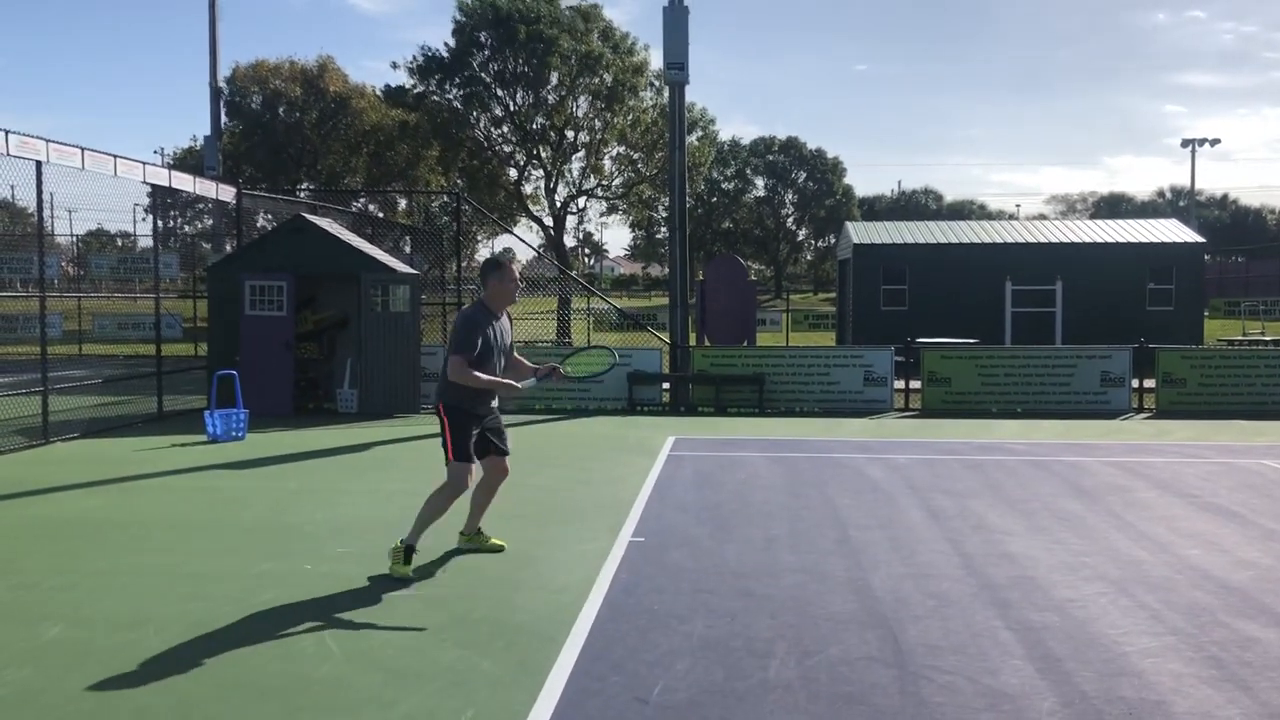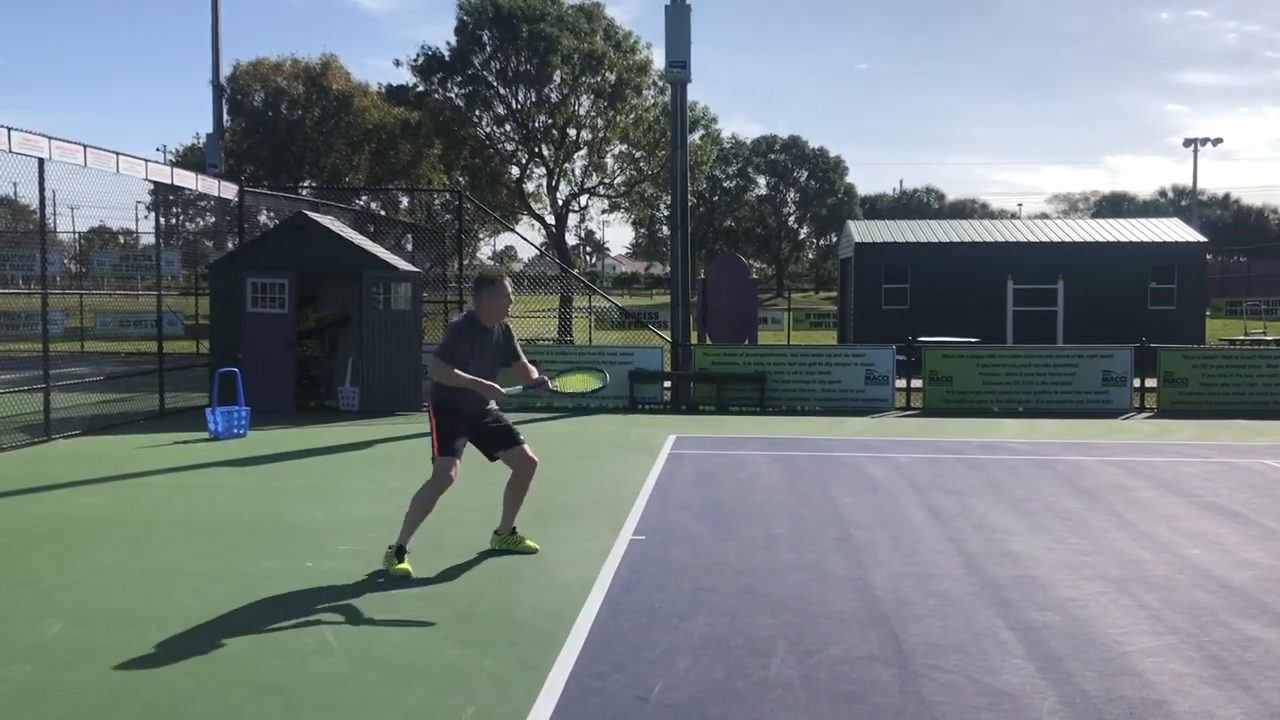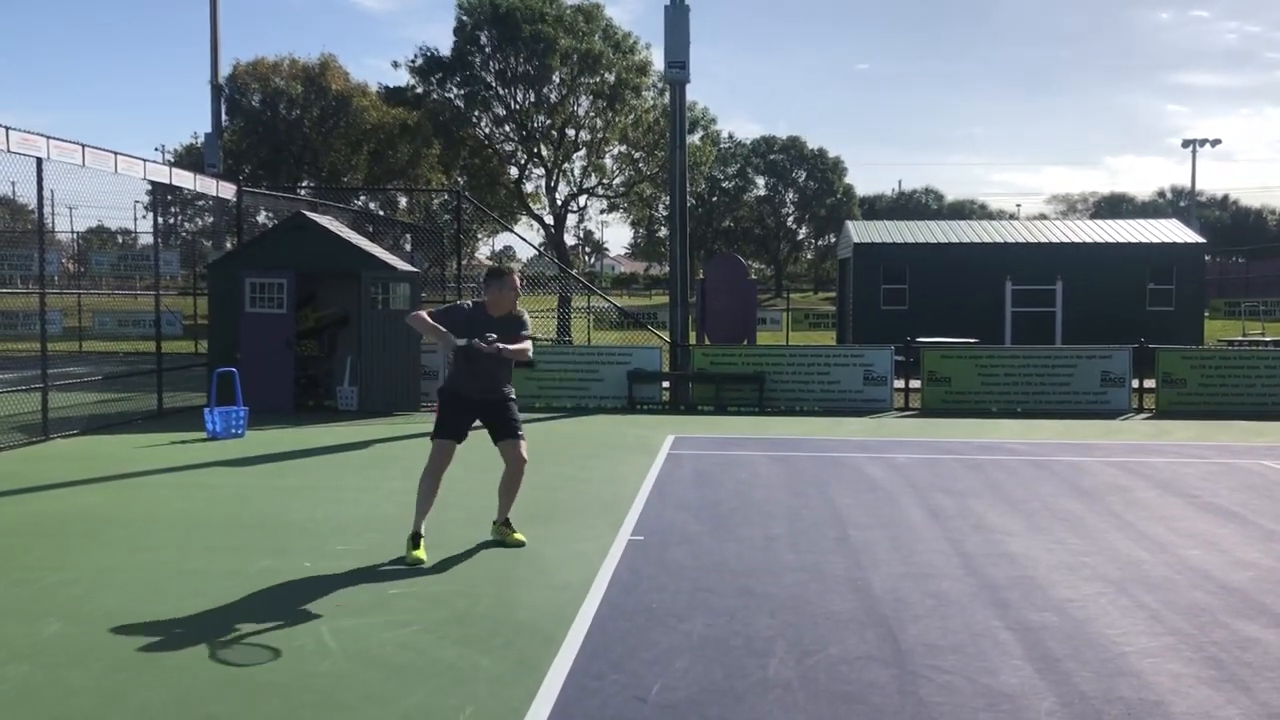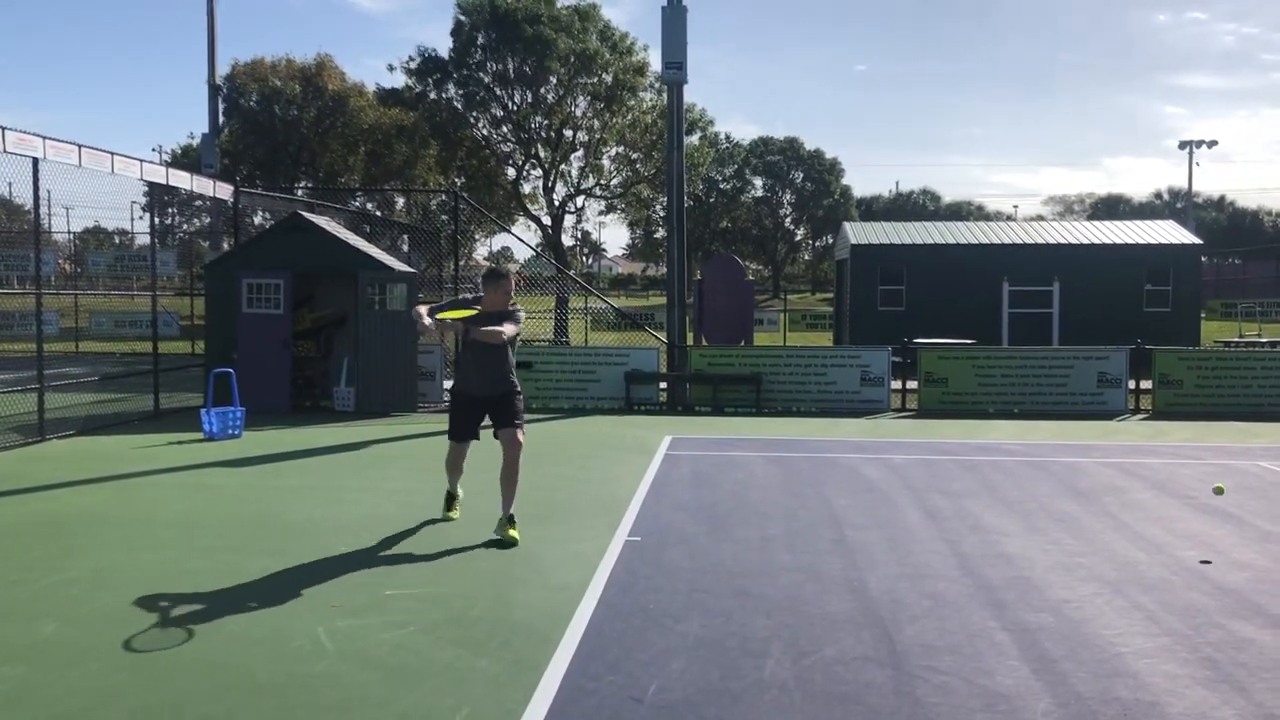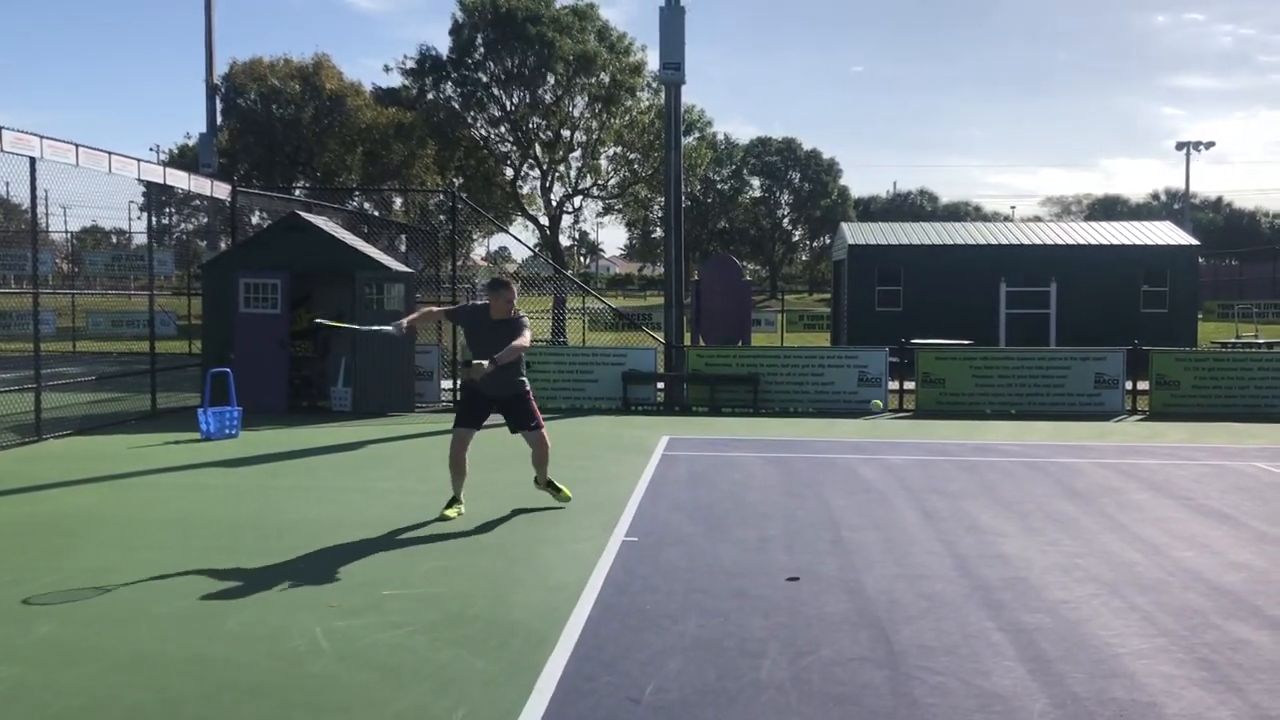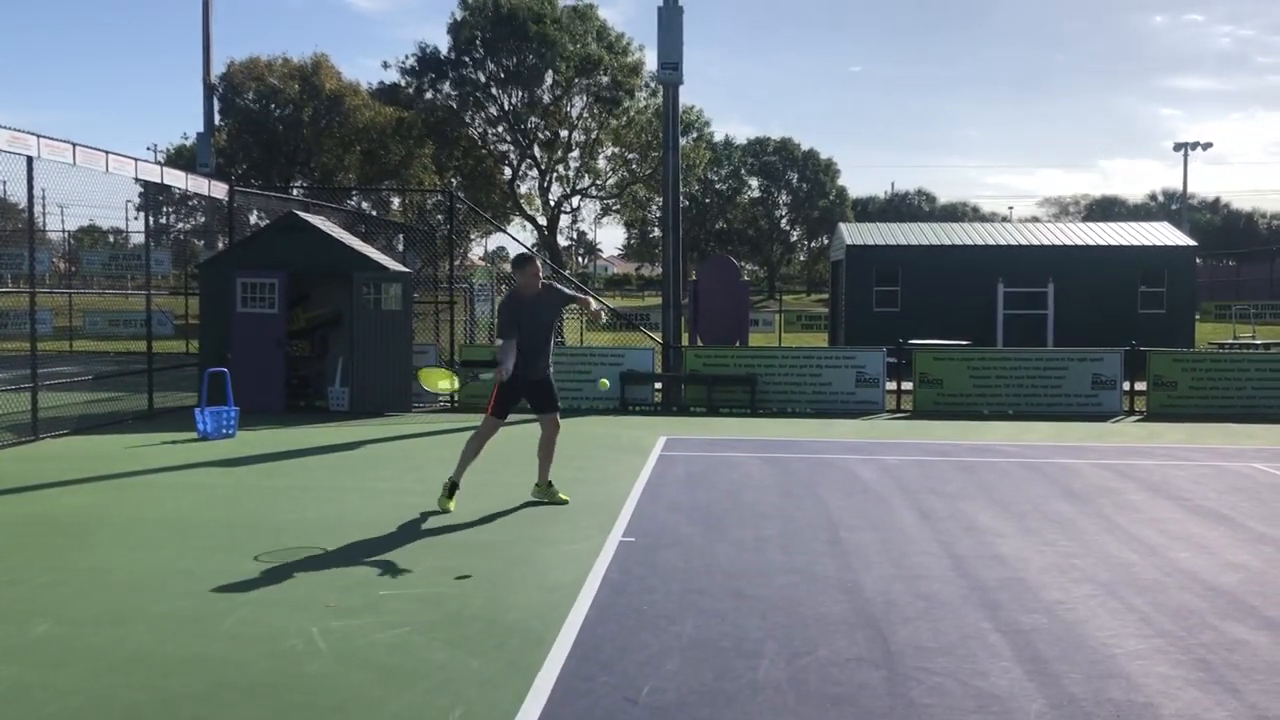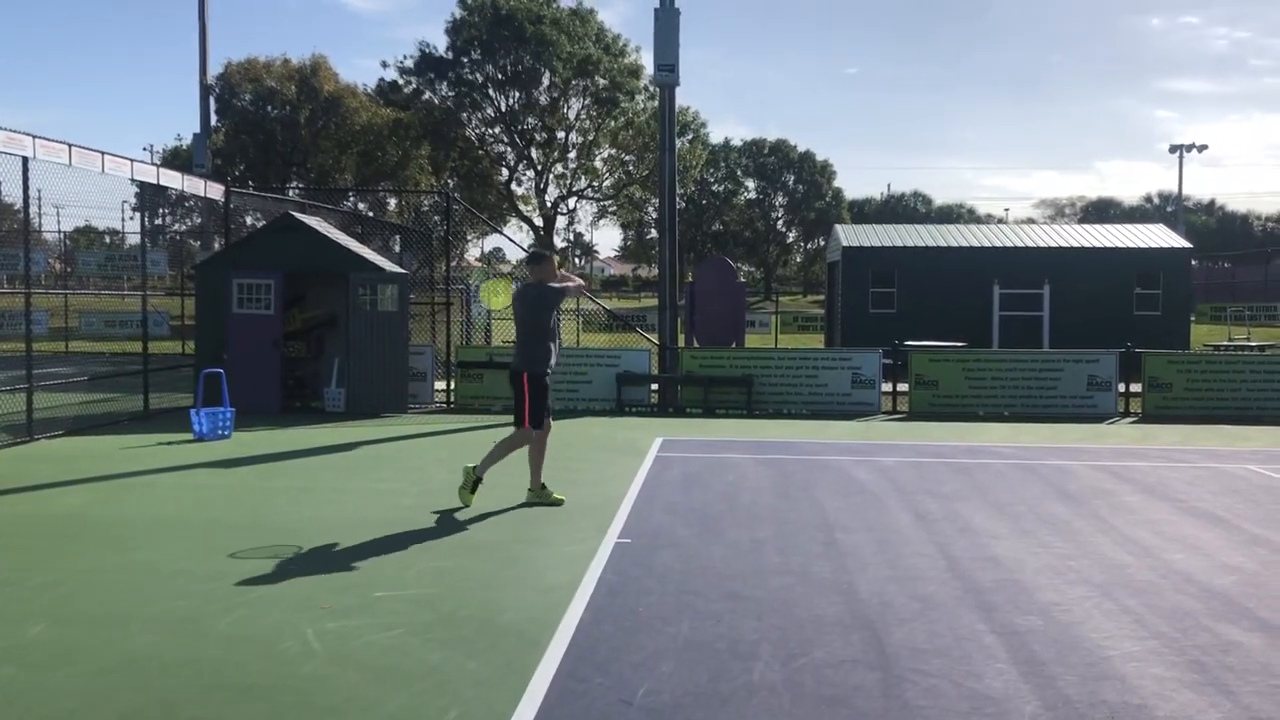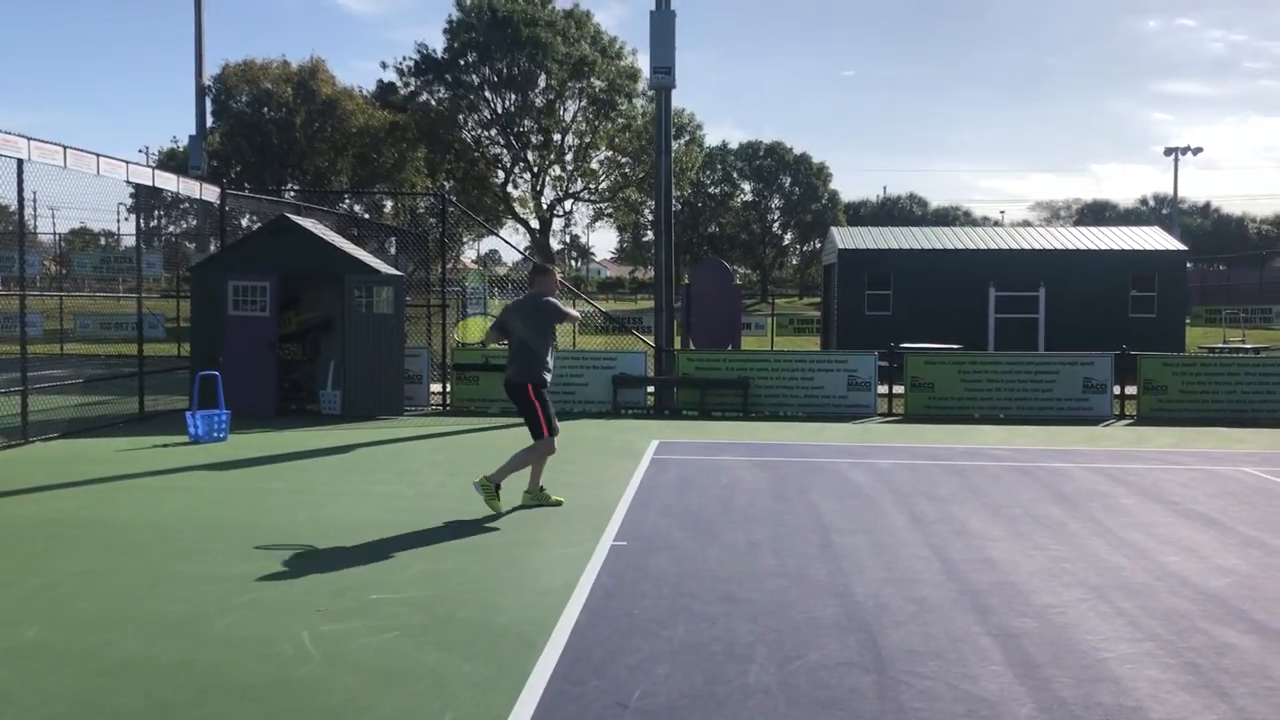
dt=0.3s
person 1, frame 1
left shoulder: (503, 317)
right shoulder: (472, 319)
left elbow: (509, 357)
right elbow: (456, 372)
left wrist: (536, 370)
right wrist: (499, 384)
left hip: (485, 406)
right hip: (455, 407)
left knee: (499, 470)
right knee: (459, 482)
left ankle: (471, 532)
right ankle: (406, 546)
person 1, frame 2
left shoulder: (503, 330)
right shoulder: (461, 328)
left elbow: (522, 366)
right elbow: (437, 371)
left wrist: (534, 379)
right wrist: (483, 385)
left hip: (484, 410)
right hip: (447, 409)
left knee: (527, 464)
right knee: (445, 476)
left ankle: (504, 532)
right ankle: (398, 548)
person 1, frame 3
left shoulder: (518, 318)
right shoulder: (463, 312)
left elbow: (527, 351)
right elbow: (415, 317)
left wrist: (502, 348)
right wrist: (442, 335)
left hip: (498, 396)
right hip: (458, 394)
left knee: (518, 460)
right knee: (439, 458)
left ankle: (501, 523)
right ankle: (416, 533)
person 1, frame 4
left shoulder: (514, 313)
right shoulder: (465, 305)
left elbow: (502, 334)
right elbow: (423, 309)
left wrist: (466, 330)
right wrist: (424, 320)
left hip: (504, 391)
right hip: (466, 391)
left knee: (513, 446)
right knee: (456, 453)
left ankle: (506, 520)
right ankle: (453, 491)
person 1, frame 5
left shoulder: (519, 321)
right shoulder: (472, 312)
left elbow: (522, 344)
right elbow: (434, 312)
left wrist: (491, 363)
right wrist: (408, 320)
left hip: (514, 390)
right hip: (477, 389)
left knee: (541, 443)
right knee: (458, 443)
left ankle: (543, 480)
right ankle: (457, 498)
person 1, frame 6
left shoulder: (549, 290)
right shoulder: (509, 305)
left elbow: (582, 300)
right elbow: (507, 344)
left wrist: (593, 307)
right wrist: (505, 365)
left hip: (541, 373)
right hip: (514, 374)
left knee: (552, 425)
right knee: (488, 427)
left ankle: (543, 485)
right ankle: (453, 483)
person 1, frame 7
left shoulder: (525, 292)
right shoulder: (541, 292)
right elbow: (577, 286)
right wrist: (567, 278)
left hip: (538, 371)
right hip: (528, 373)
left knee: (543, 428)
right knee: (525, 435)
left ankle: (536, 489)
right ankle: (476, 473)
person 1, frame 8
left shoulder: (513, 308)
right shoulder: (546, 304)
left elbow: (491, 336)
right elbow: (574, 316)
right wrist: (561, 310)
left hip: (519, 380)
right hip: (528, 383)
left knee: (548, 435)
right knee: (546, 444)
left ankle: (534, 491)
right ankle: (491, 481)
